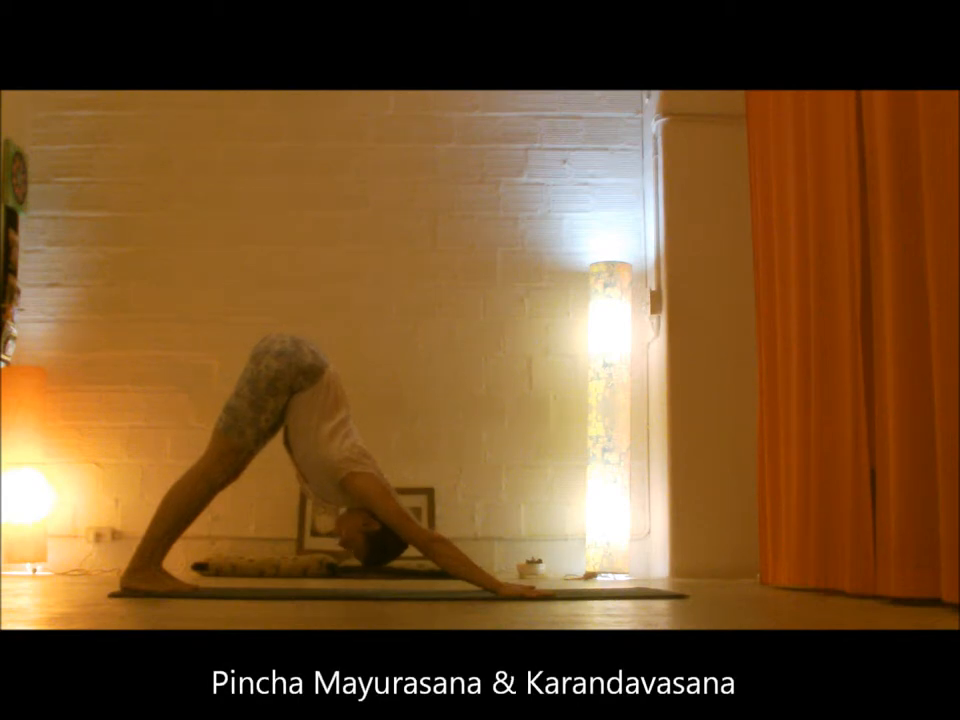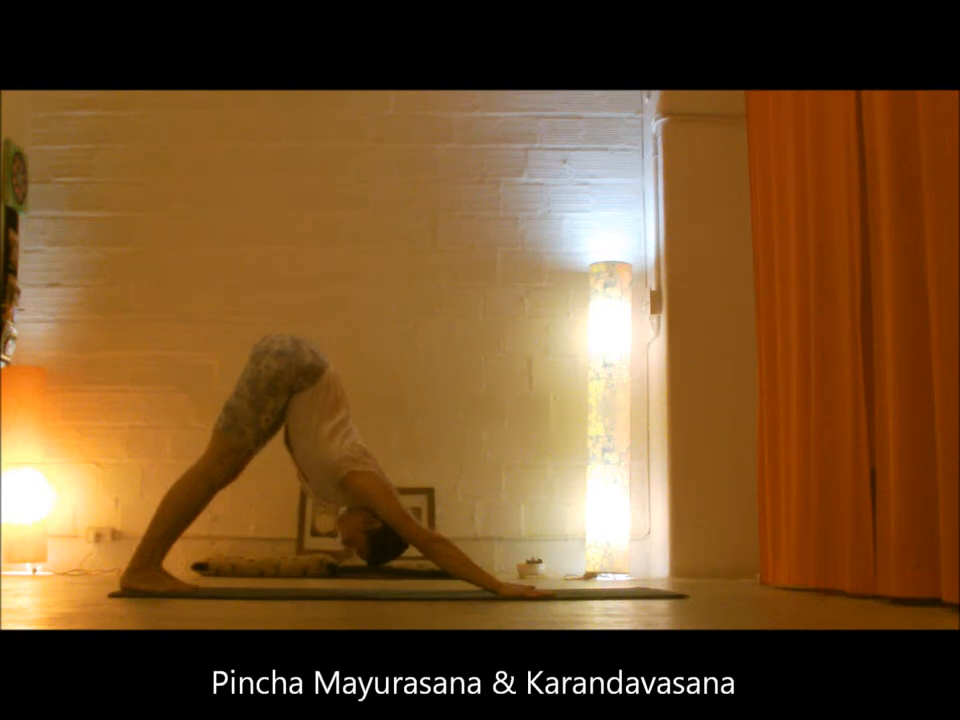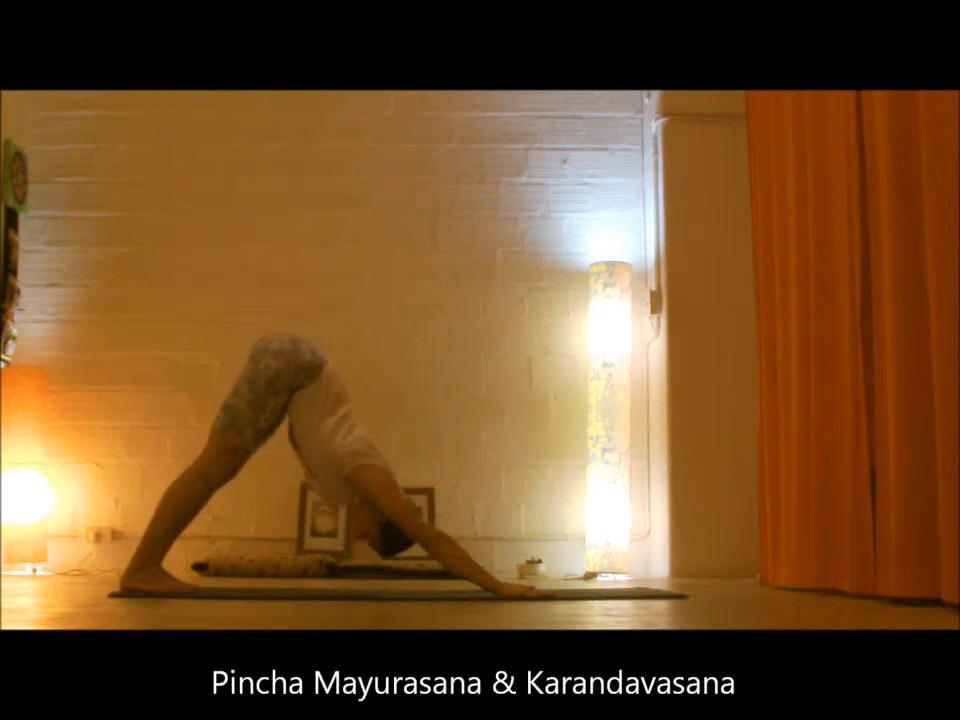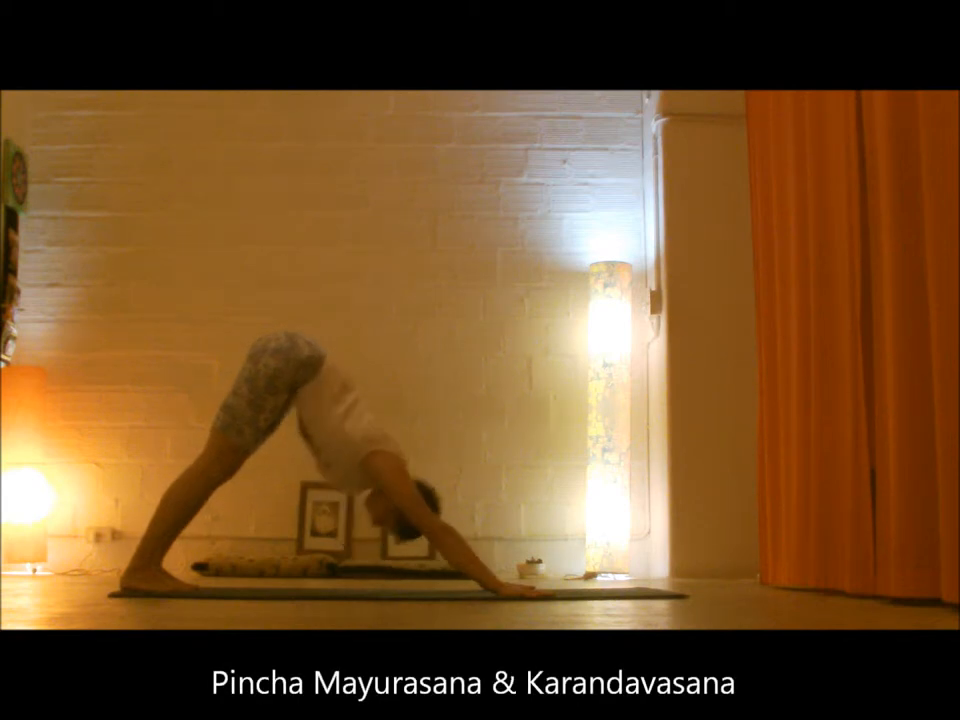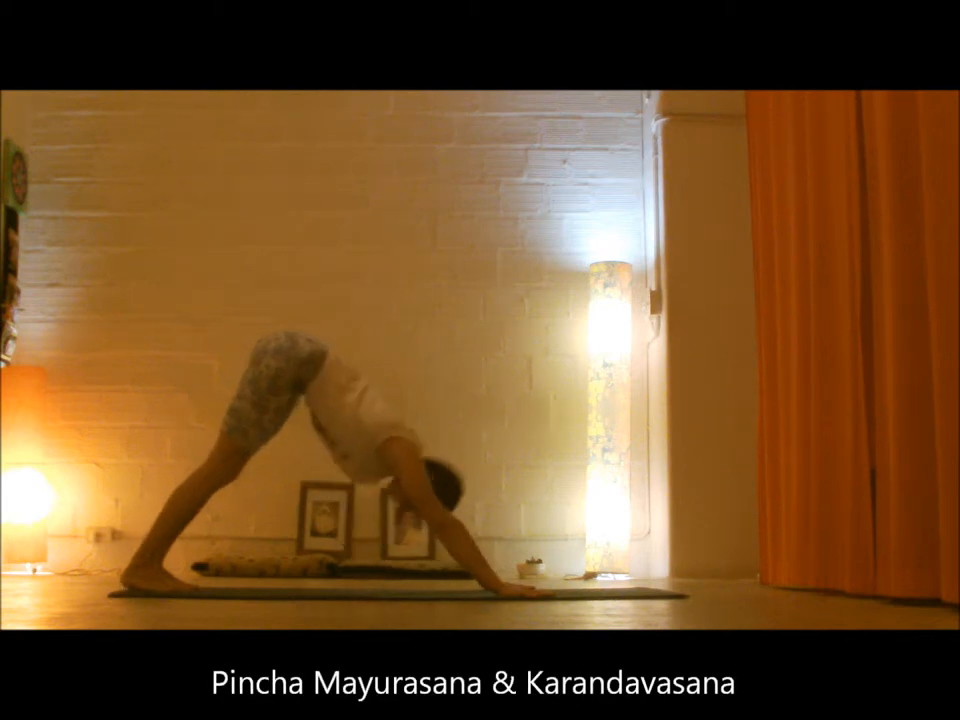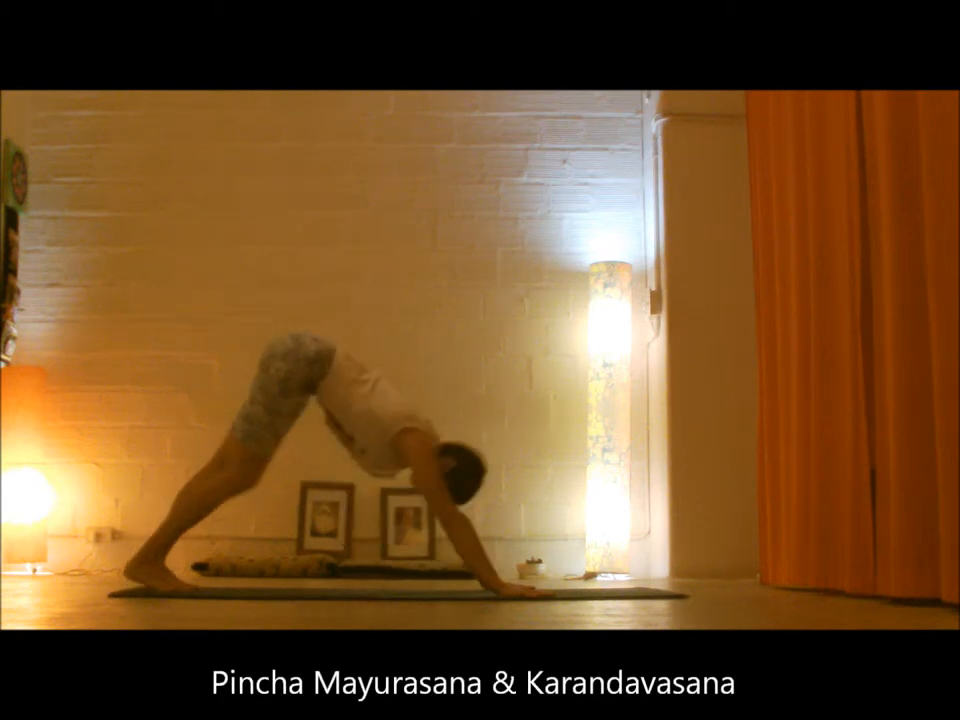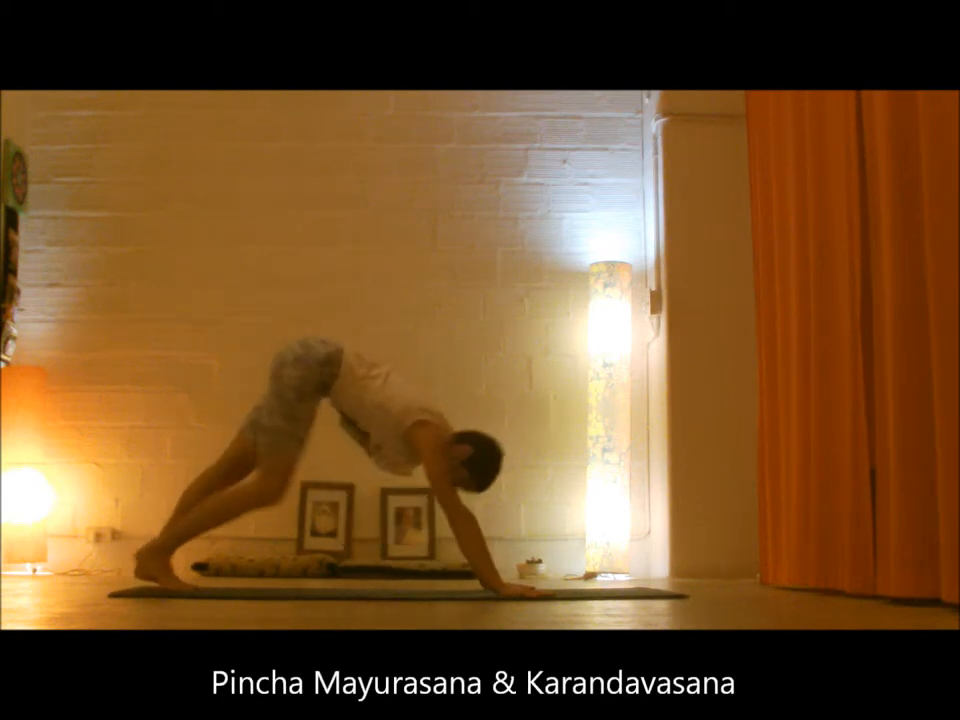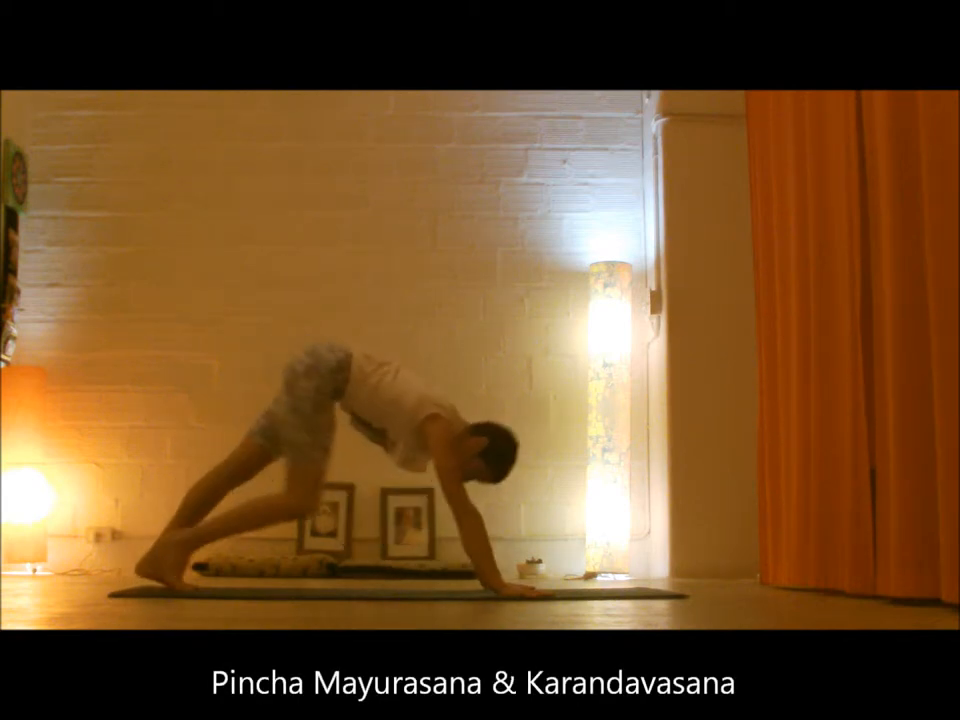
dt=0.1s
person 1, frame 1
left shoulder: (366, 489)
right shoulder: (360, 484)
left elbow: (428, 543)
right elbow: (429, 542)
left hip: (294, 369)
right hip: (285, 360)
left knee: (225, 473)
right knee: (214, 468)
left ankle: (149, 566)
right ankle: (140, 568)
person 1, frame 2
left shoulder: (368, 491)
right shoulder: (361, 483)
left elbow: (426, 541)
right elbow: (429, 540)
left hip: (291, 372)
right hip: (285, 364)
left knee: (225, 473)
right knee: (214, 468)
left ankle: (150, 566)
right ankle: (140, 568)
person 1, frame 3
left shoulder: (373, 483)
right shoulder: (368, 479)
left elbow: (432, 539)
right elbow: (432, 538)
left hip: (290, 368)
right hip: (285, 361)
left knee: (222, 471)
right knee: (212, 467)
left ankle: (149, 566)
right ankle: (140, 568)
person 1, frame 4
left shoulder: (386, 470)
right shoulder: (385, 465)
left elbow: (438, 531)
right elbow: (437, 530)
left wrist: (486, 579)
right wrist: (496, 584)
left hip: (291, 364)
right hip: (285, 358)
left knee: (220, 468)
right knee: (214, 466)
left ankle: (150, 565)
right ankle: (141, 567)
person 1, frame 5
left shoulder: (404, 455)
right shoulder: (401, 454)
left elbow: (445, 525)
right elbow: (445, 524)
left wrist: (487, 578)
right wrist: (497, 585)
left hip: (294, 363)
right hip: (287, 359)
left knee: (224, 468)
right knee: (221, 468)
left ankle: (150, 564)
right ankle: (142, 565)
person 1, frame 6
left shoulder: (422, 444)
right shoulder: (418, 444)
left elbow: (450, 519)
right elbow: (450, 518)
left wrist: (485, 577)
right wrist: (496, 584)
left hip: (303, 365)
right hip: (299, 359)
left knee: (227, 467)
right knee: (239, 475)
left ankle: (153, 562)
right ankle: (146, 558)
person 1, frame 7
left shoulder: (435, 436)
right shoulder: (431, 438)
left elbow: (458, 515)
right elbow: (458, 514)
left wrist: (487, 575)
right wrist: (497, 583)
left hip: (310, 367)
right hip: (310, 365)
left knee: (232, 467)
right knee: (269, 489)
left ankle: (157, 558)
right ankle: (156, 551)
person 1, frame 8
left shoulder: (450, 434)
right shoulder: (442, 431)
left elbow: (464, 512)
right elbow: (463, 511)
left wrist: (487, 575)
right wrist: (497, 582)
left hip: (323, 373)
right hip: (321, 370)
left knee: (237, 468)
right knee: (303, 501)
left ankle: (158, 558)
right ankle: (177, 543)
